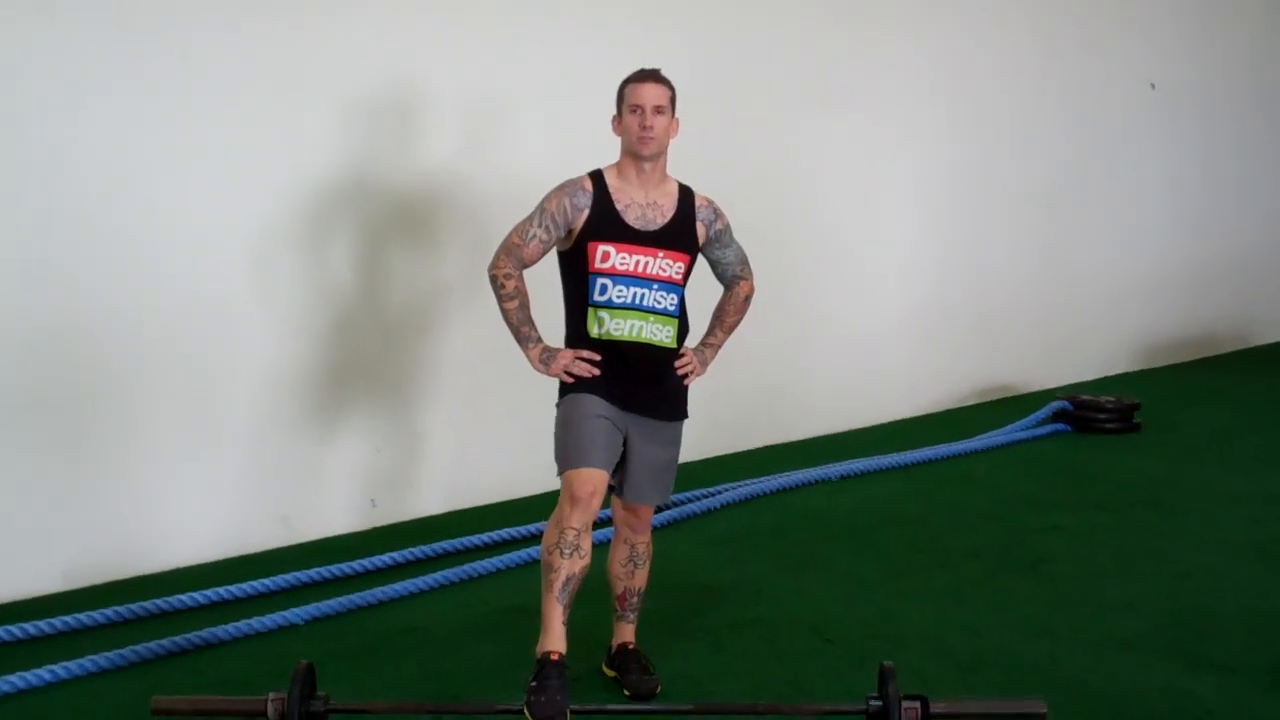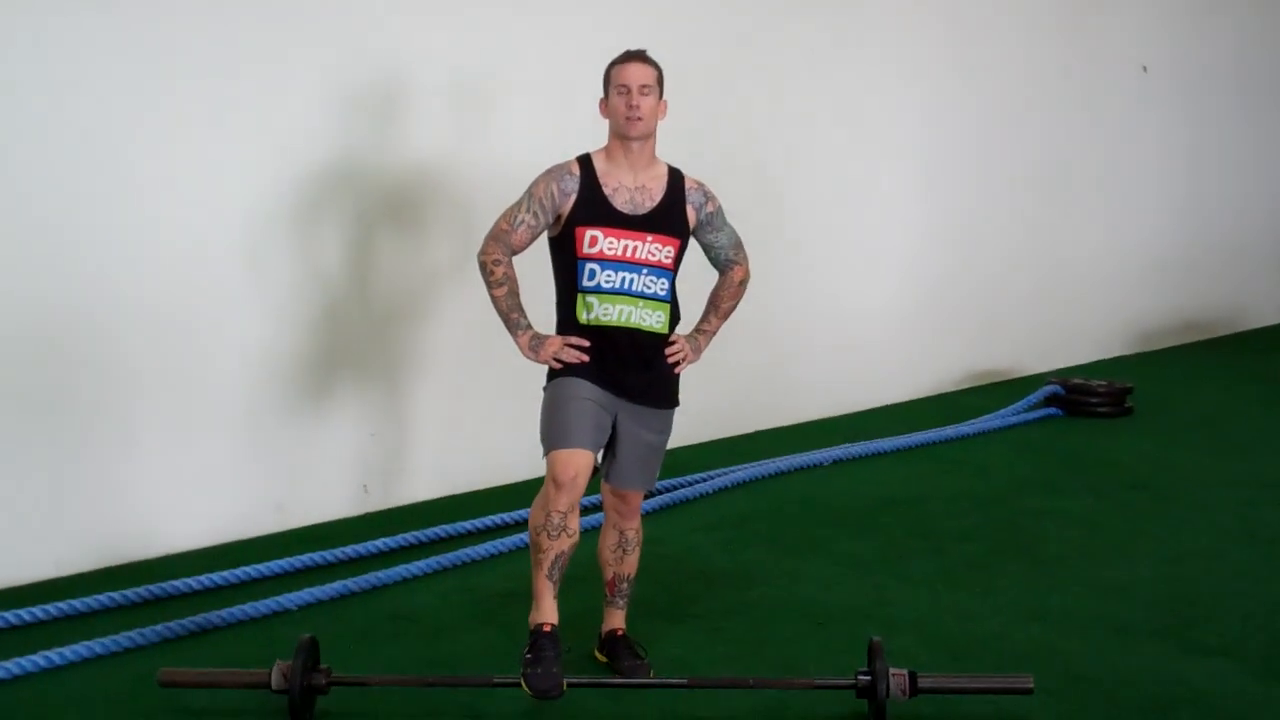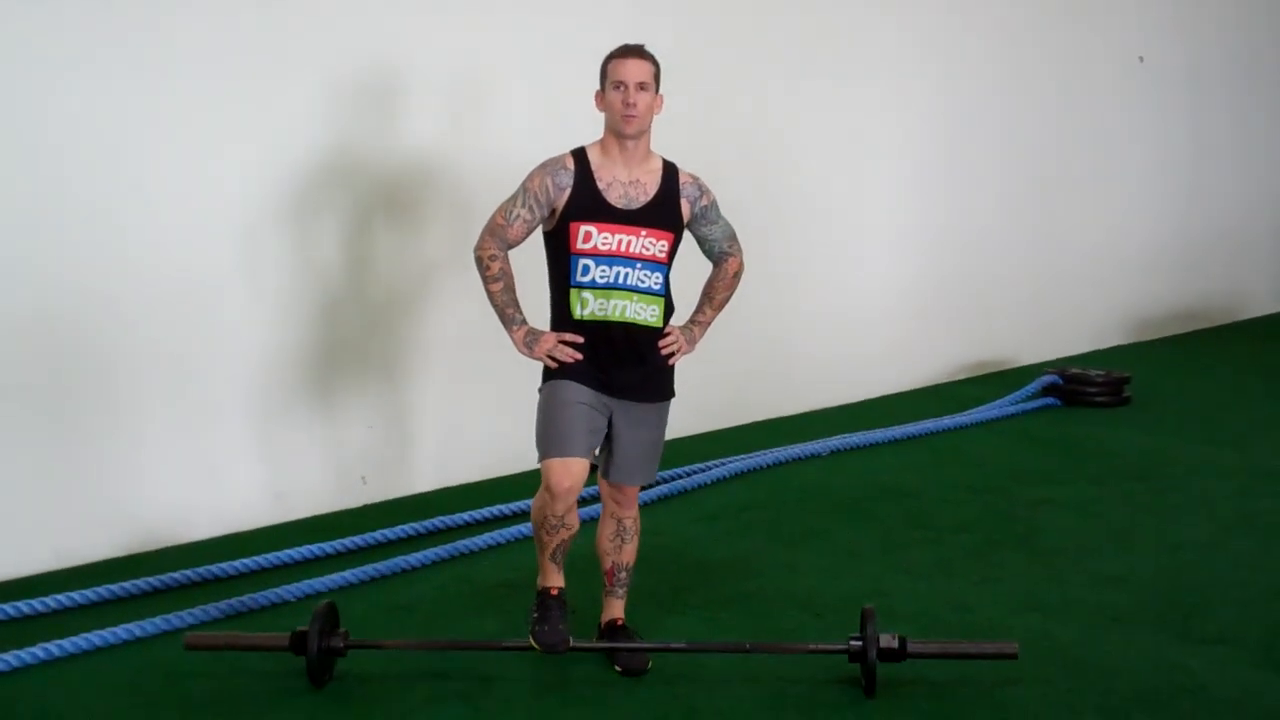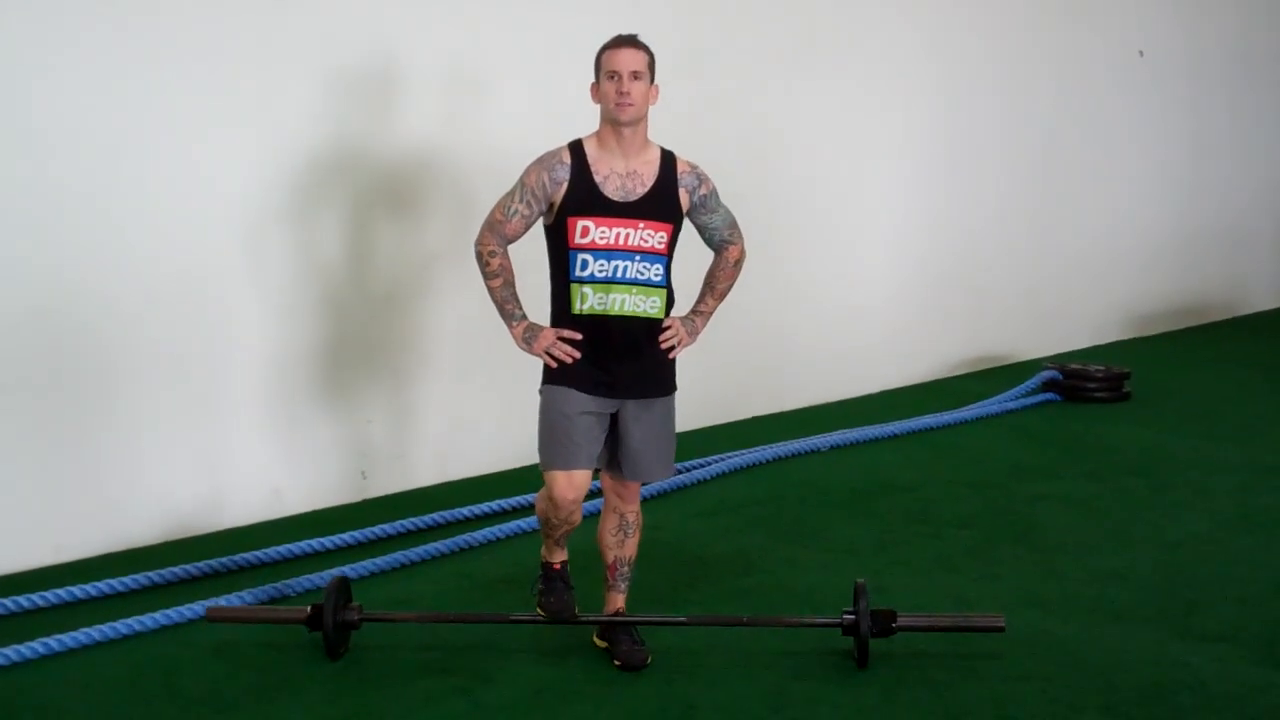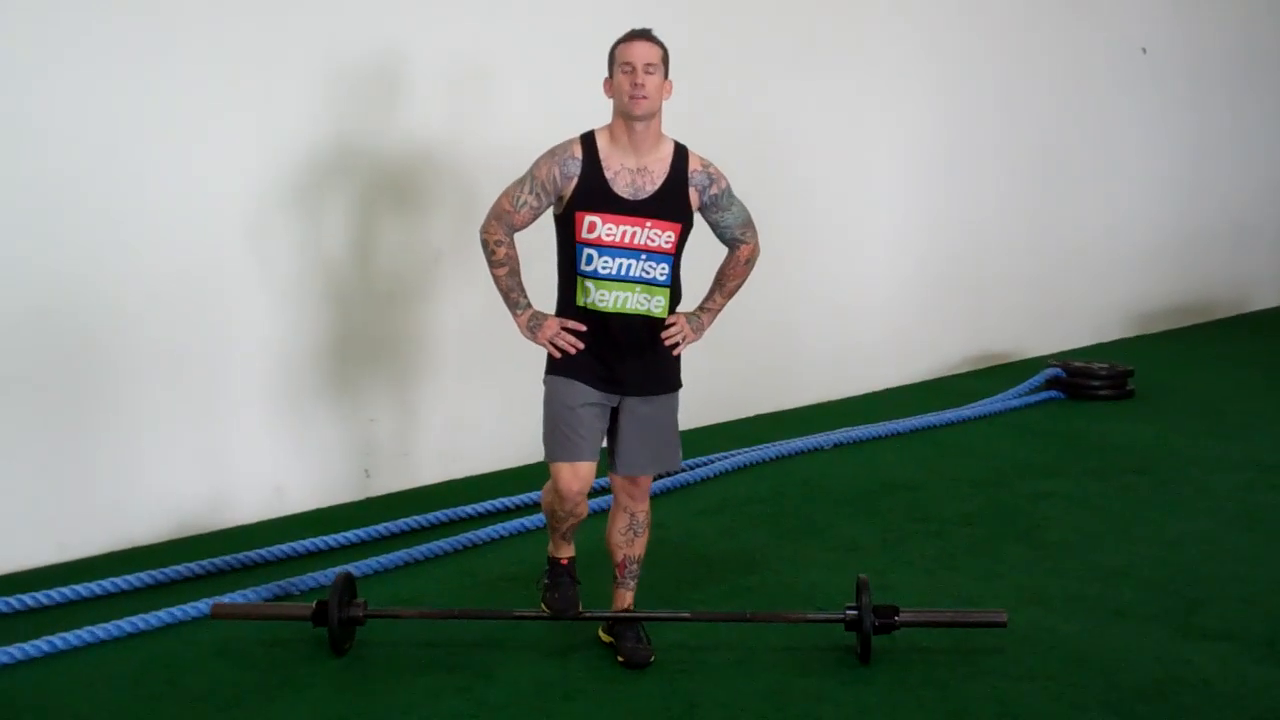
dt=0.4s
person 1, frame 1
left shoulder: (701, 212)
right shoulder: (578, 197)
left elbow: (741, 282)
right elbow: (504, 264)
left wrist: (707, 350)
right wrist: (537, 350)
left hip: (661, 394)
right hip: (592, 384)
left knee: (636, 517)
right knee: (581, 495)
left ankle: (624, 645)
right ankle: (550, 655)
person 1, frame 2
left shoulder: (691, 196)
right shoulder: (565, 182)
left elbow: (736, 266)
right elbow: (494, 251)
left wrist: (700, 338)
right wrist: (525, 336)
left hip: (651, 379)
right hip: (581, 369)
left knee: (626, 504)
right knee: (565, 479)
left ankle: (614, 630)
right ankle: (544, 626)
person 1, frame 3
left shoulder: (686, 190)
right shoulder: (560, 176)
left elbow: (730, 258)
right elbow: (490, 246)
left wrist: (696, 328)
right wrist: (520, 332)
left hip: (646, 373)
right hip: (576, 367)
left knee: (623, 496)
right knee: (562, 484)
left ankle: (614, 620)
right ankle: (551, 588)
person 1, frame 4
left shoulder: (685, 178)
right shoulder: (557, 170)
left elbow: (731, 246)
right elbow: (490, 242)
left wrist: (697, 320)
right wrist: (520, 327)
left hip: (648, 370)
right hip: (577, 368)
left knee: (626, 492)
right knee: (566, 493)
left ankle: (615, 616)
right ankle: (554, 562)
person 1, frame 5
left shoulder: (698, 175)
right shoulder: (568, 161)
left elbow: (745, 243)
right elbow: (496, 228)
left wrist: (702, 317)
right wrist: (524, 315)
left hip: (652, 365)
right hip: (578, 358)
left knee: (634, 489)
right knee: (570, 485)
left ankle: (622, 614)
right ankle: (560, 558)
